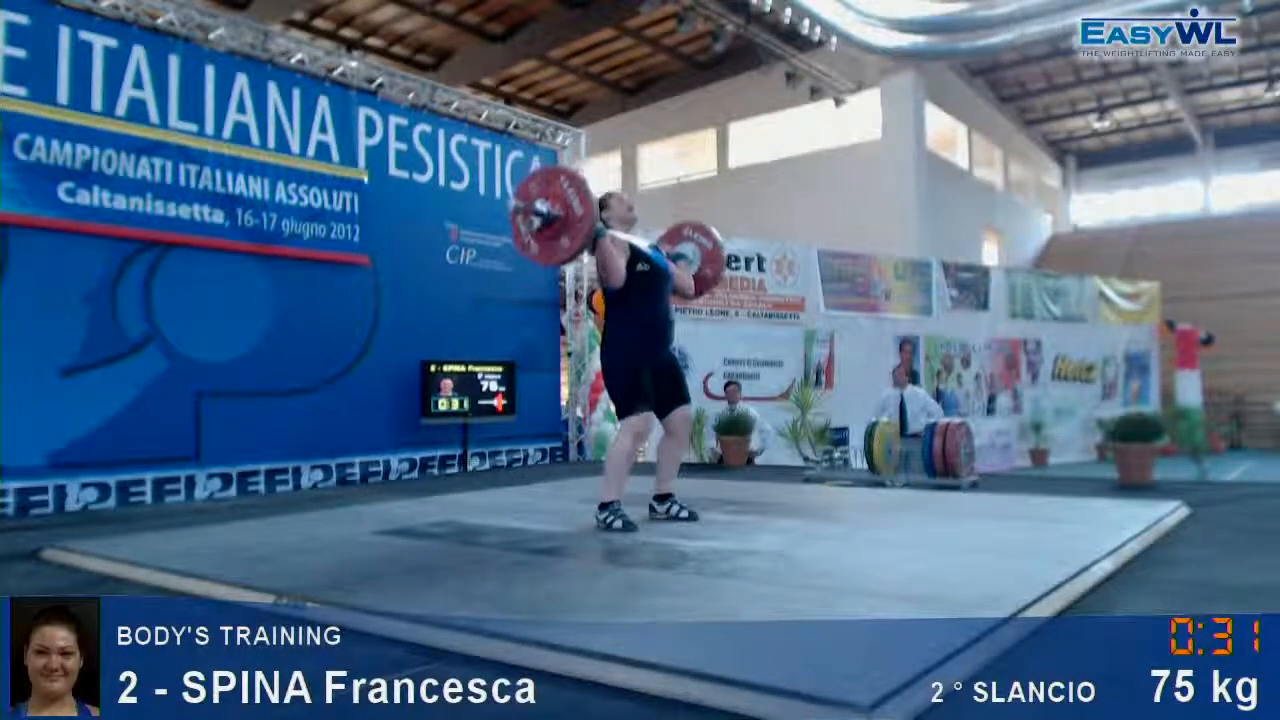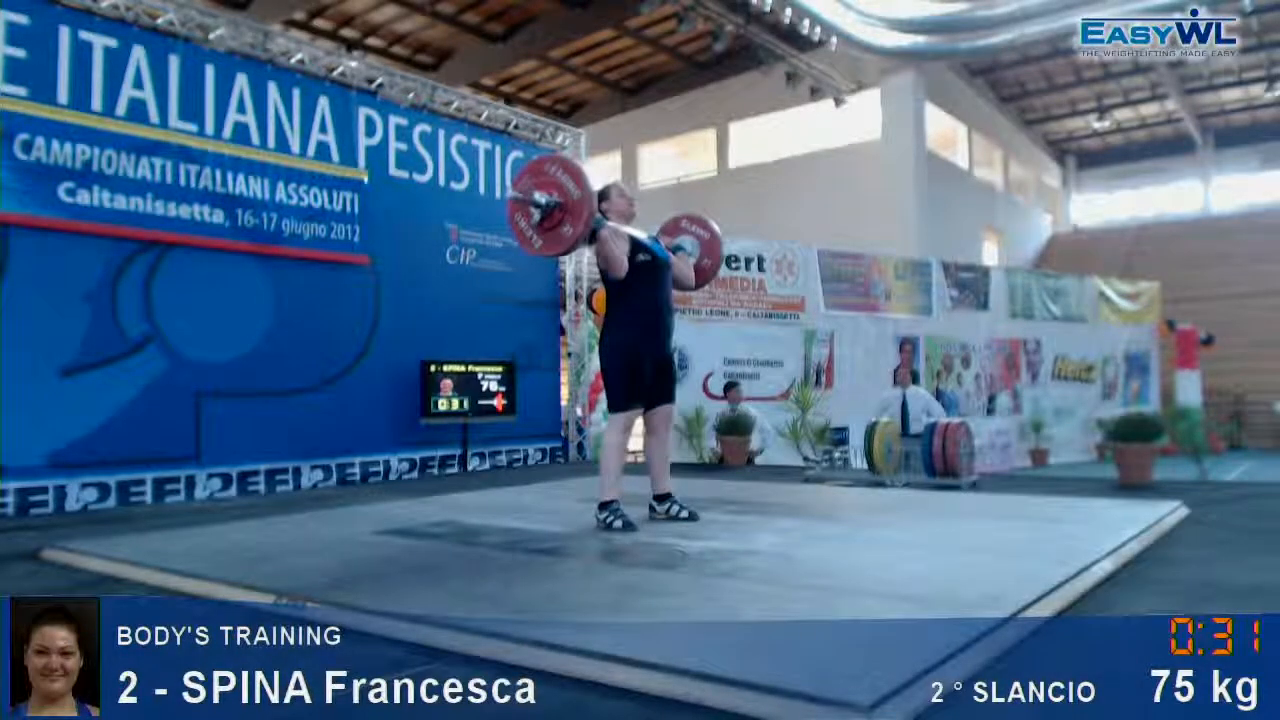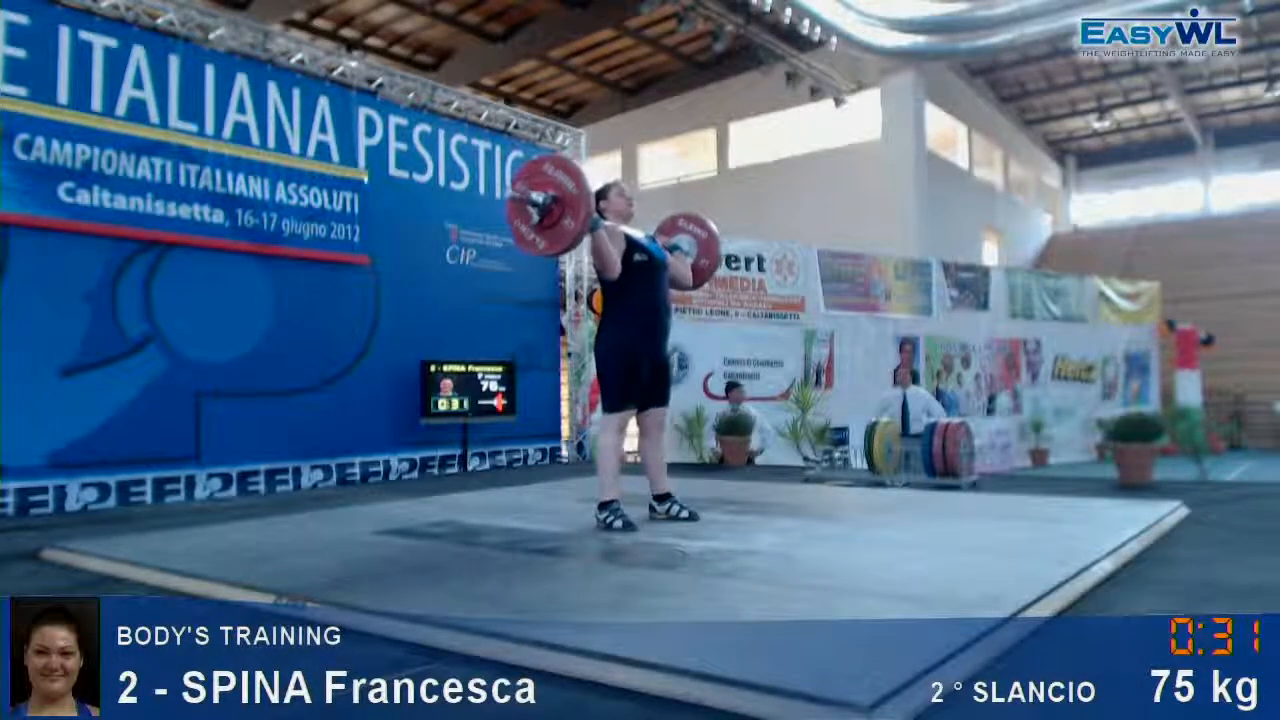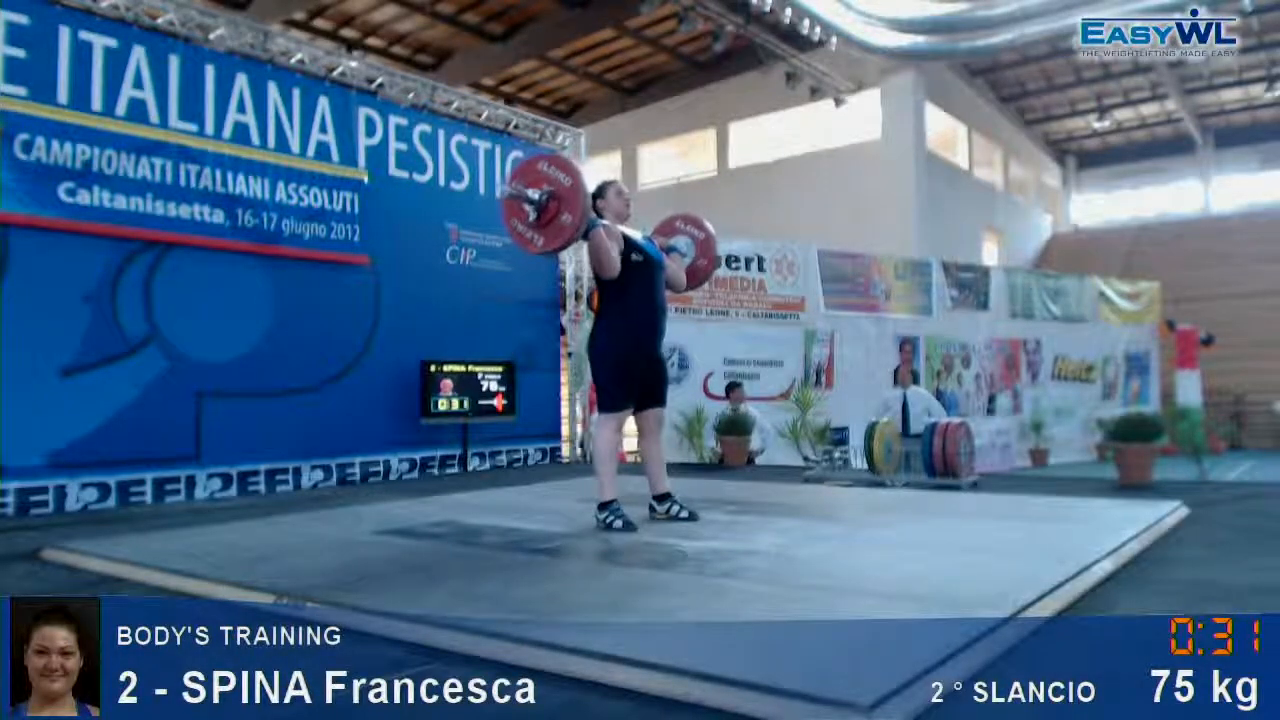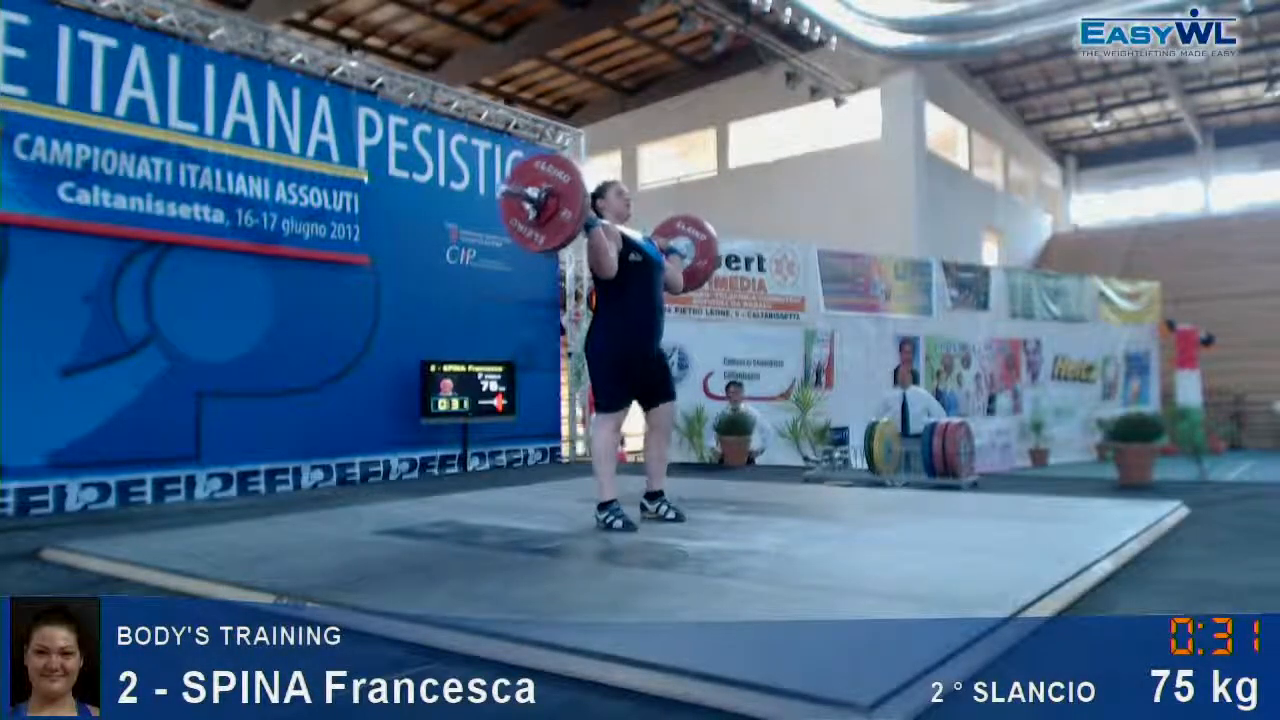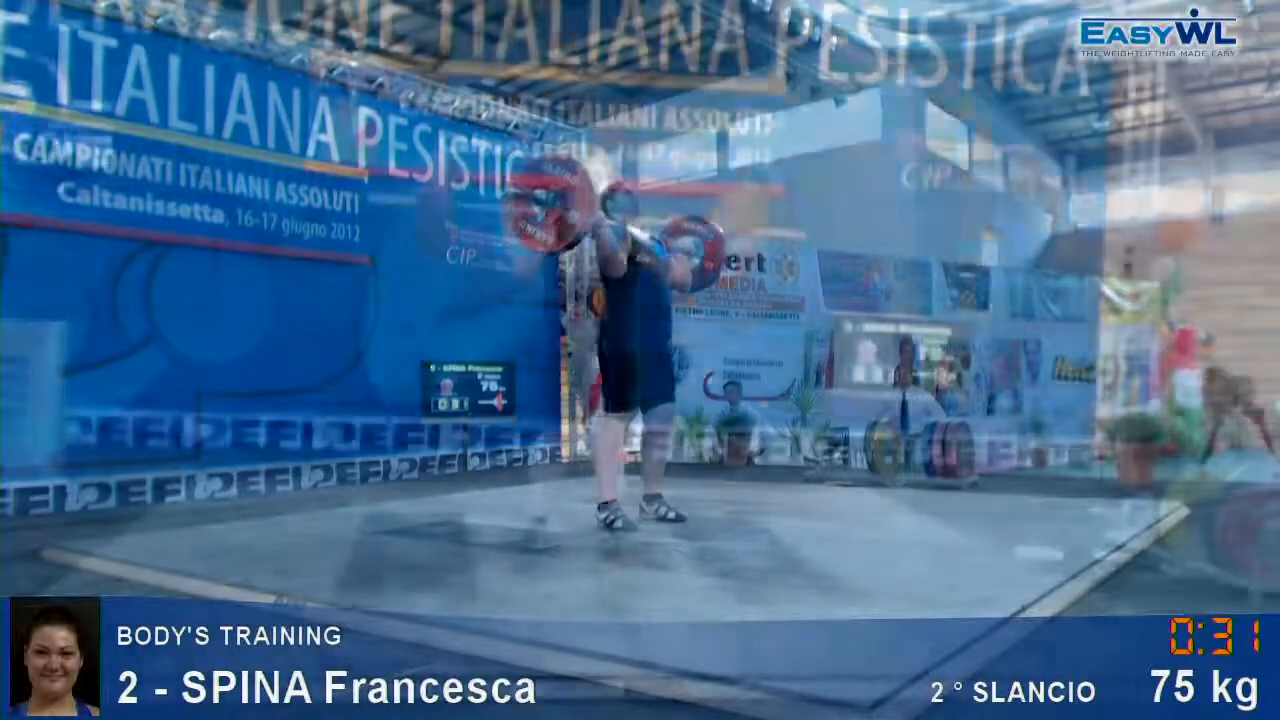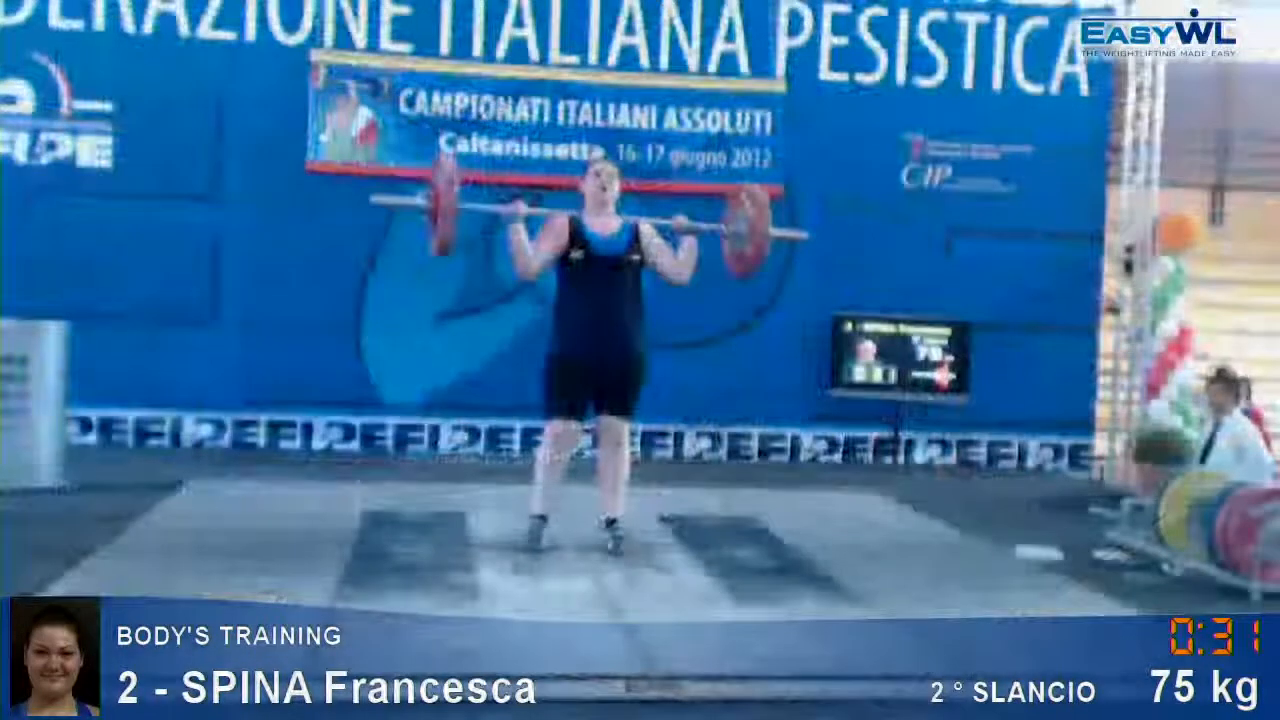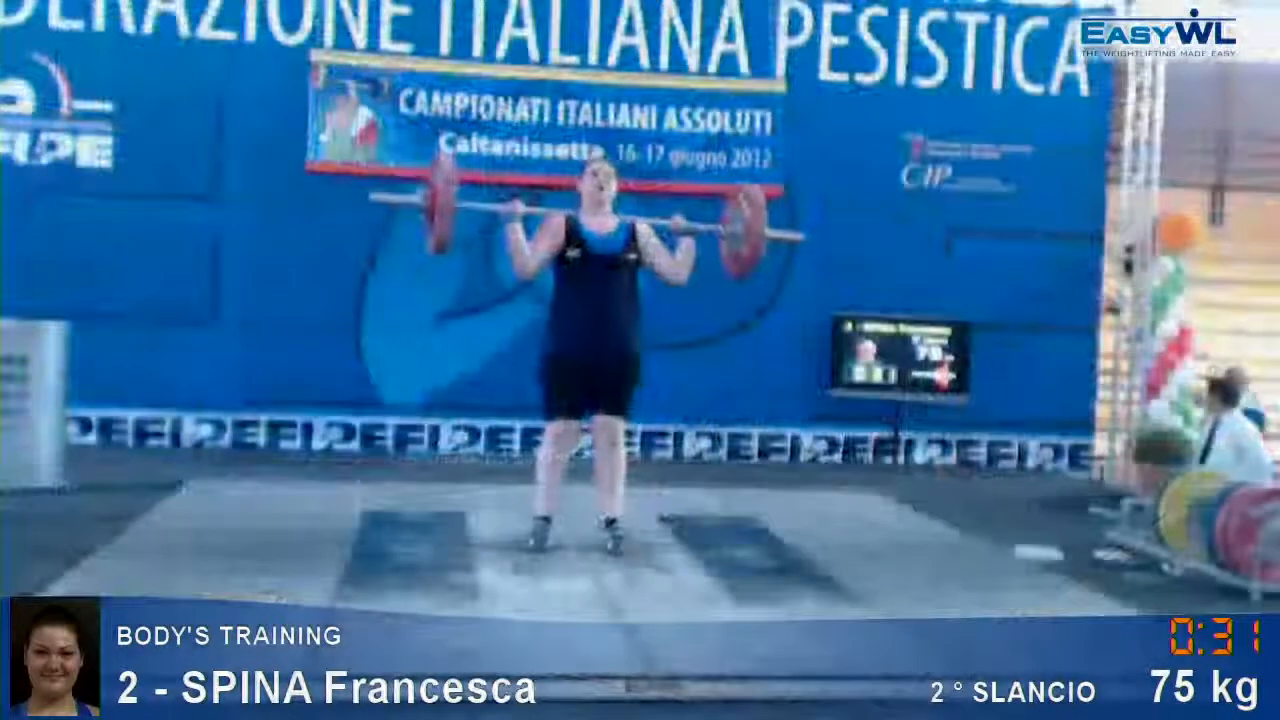
dt=0.3s
person 1, frame 1
left shoulder: (650, 251)
right shoulder: (612, 245)
left elbow: (687, 288)
right elbow: (615, 278)
left wrist: (675, 257)
right wrist: (599, 235)
left hip: (659, 353)
right hip: (626, 352)
left knee: (681, 421)
right knee: (637, 425)
left ankle: (663, 499)
right ankle: (608, 507)
person 1, frame 2
left shoulder: (649, 242)
right shoulder: (610, 236)
left elbow: (687, 280)
right elbow: (618, 269)
left wrist: (676, 249)
right wrist: (599, 227)
left hip: (658, 345)
right hip: (625, 343)
left knee: (661, 421)
right knee: (622, 420)
left ankle: (662, 499)
right ankle: (607, 506)
person 1, frame 3
left shoulder: (647, 240)
right shoulder: (608, 234)
left elbow: (684, 279)
right elbow: (611, 270)
left wrist: (675, 247)
right wrist: (595, 227)
left hip: (653, 345)
right hip: (621, 343)
left knee: (654, 422)
right knee: (616, 420)
left ankle: (661, 499)
right ankle: (607, 506)
person 1, frame 4
left shoulder: (645, 241)
right shoulder: (606, 233)
left elbow: (678, 282)
right elbow: (609, 269)
left wrist: (672, 249)
right wrist: (592, 226)
left hip: (648, 347)
right hip: (615, 344)
left knee: (654, 421)
right knee: (612, 420)
left ankle: (662, 499)
right ankle: (607, 506)
person 1, frame 5
left shoulder: (647, 242)
right shoulder: (606, 233)
left elbow: (675, 284)
right elbow: (607, 269)
left wrist: (672, 251)
right wrist: (591, 225)
left hip: (648, 346)
right hip: (613, 344)
left knee: (663, 416)
right knee: (610, 419)
left ankle: (654, 497)
right ankle: (606, 505)
person 1, frame 6
right shoulder: (610, 235)
left elbow: (683, 280)
right elbow: (614, 266)
left wrist: (683, 253)
right wrist: (598, 230)
left hip: (653, 347)
right hip: (620, 345)
left knee: (661, 423)
right knee: (615, 420)
left ankle: (652, 500)
right ankle: (607, 506)
person 1, frame 7
left shoulder: (640, 233)
right shoulder: (563, 226)
left elbow: (681, 272)
right elbow: (528, 267)
left wrist: (687, 235)
right wrist: (516, 222)
left hip: (624, 353)
right hip: (572, 351)
left knee: (615, 435)
right knee: (559, 433)
left ankle: (613, 520)
right ankle: (538, 516)
person 1, frame 8
left shoulder: (637, 232)
right shoulder: (560, 225)
left elbow: (677, 273)
right elbow: (526, 266)
left wrist: (686, 236)
right wrist: (514, 222)
left hip: (619, 352)
right hip: (568, 350)
left knee: (611, 433)
right knee: (560, 432)
left ankle: (612, 520)
right ankle: (542, 518)
